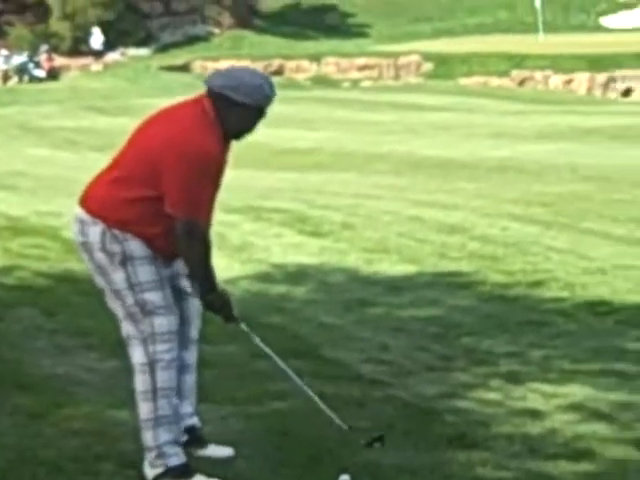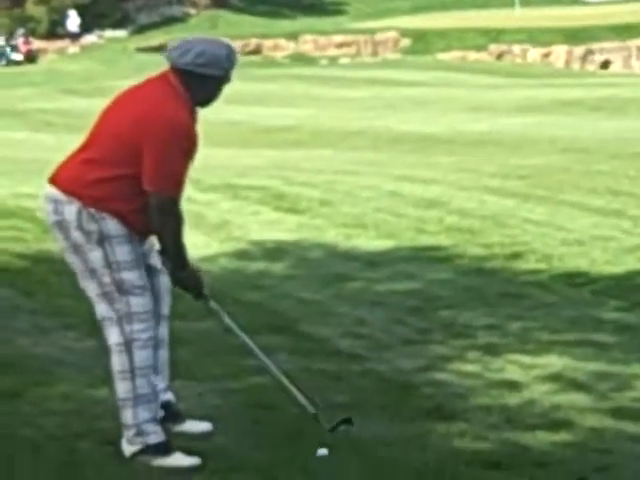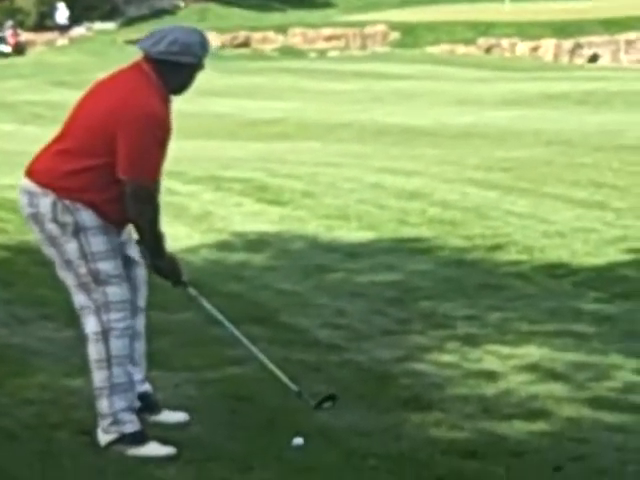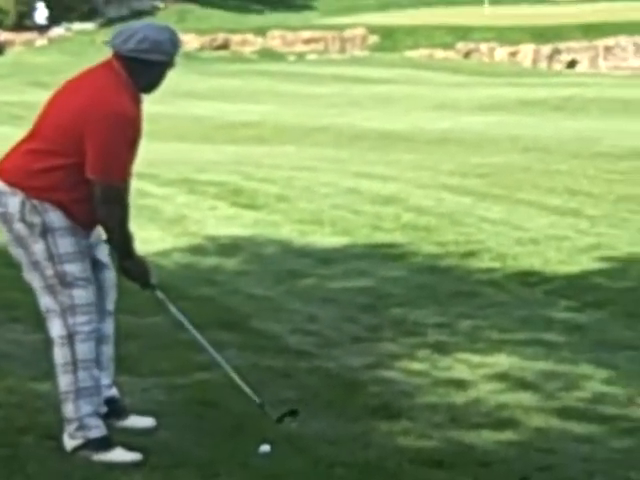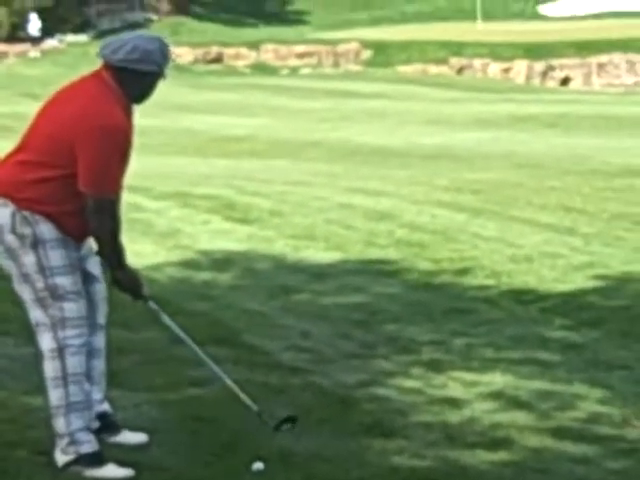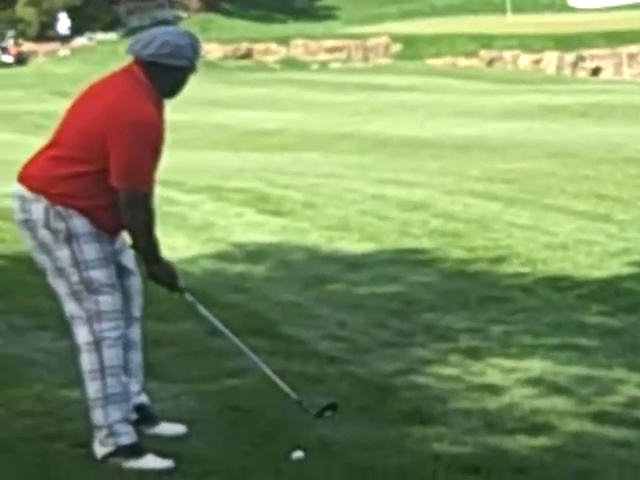
dt=0.2s
person 1, frame 1
left shoulder: (198, 120)
right shoulder: (197, 146)
left elbow: (189, 222)
right elbow: (189, 230)
left wrist: (197, 278)
right wrist: (209, 288)
left hip: (140, 234)
right hip: (113, 236)
left knee: (184, 326)
right knee: (157, 341)
left ankle: (183, 429)
person 1, frame 2
left shoulder: (164, 93)
right shoulder: (171, 120)
left elbow: (159, 198)
right elbow: (163, 206)
left wrist: (168, 257)
right wrist: (180, 265)
left hip: (110, 211)
right hip: (87, 213)
left knee: (154, 301)
right knee: (131, 319)
left ankle: (158, 406)
right ankle: (141, 438)
person 1, frame 3
left shoulder: (137, 83)
right shoulder: (145, 109)
left elbow: (136, 187)
right elbow: (140, 195)
left wrist: (147, 245)
right wrist: (157, 252)
left hip: (88, 202)
right hip: (64, 205)
left knee: (130, 293)
right knee: (109, 309)
left ankle: (135, 396)
right ankle: (117, 426)
person 1, frame 4
left shoulder: (107, 81)
right shoulder: (114, 109)
left elbow: (105, 187)
right elbow: (108, 195)
left wrist: (118, 247)
right wrist: (127, 254)
left hip: (60, 203)
left knee: (99, 298)
right knee: (75, 314)
left ankle: (102, 401)
right ankle: (83, 431)
person 1, frame 5
left shoulder: (99, 90)
right shoulder: (105, 120)
left elbow: (97, 200)
right elbow: (100, 208)
left wrist: (110, 259)
right wrist: (119, 266)
left hip: (53, 215)
left knee: (91, 313)
right knee: (66, 328)
left ankle: (96, 417)
person 1, frame 6
left shoulder: (129, 86)
right shoulder: (137, 114)
left elbow: (130, 193)
right elbow: (133, 202)
left wrist: (142, 253)
right wrist: (153, 260)
left hip: (83, 208)
right hip: (56, 211)
left knee: (125, 304)
right knee: (100, 320)
left ankle: (131, 408)
right ankle: (113, 438)
